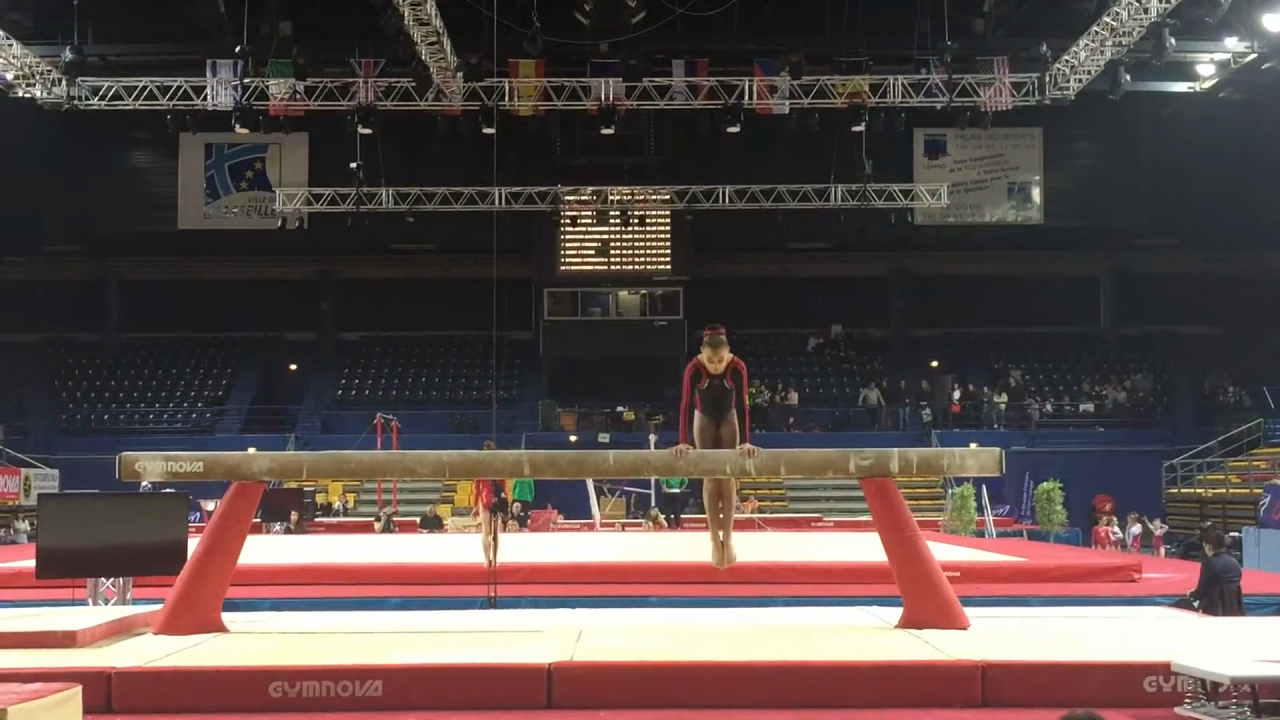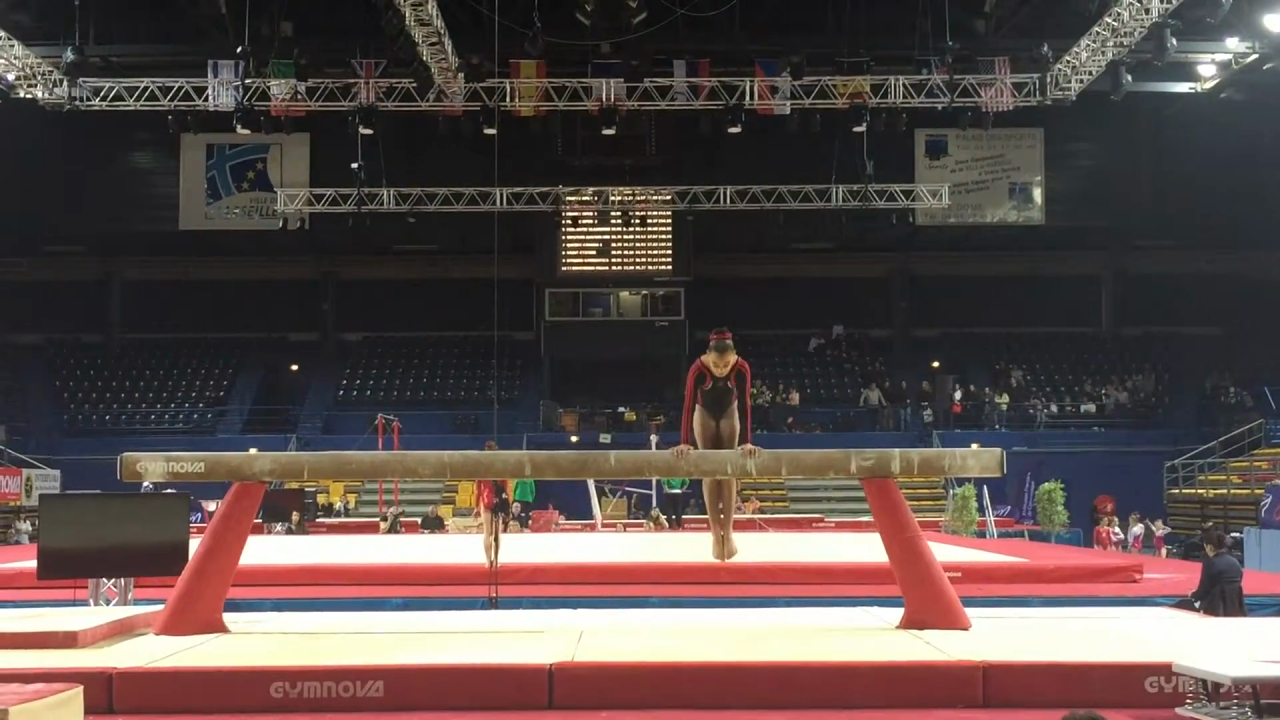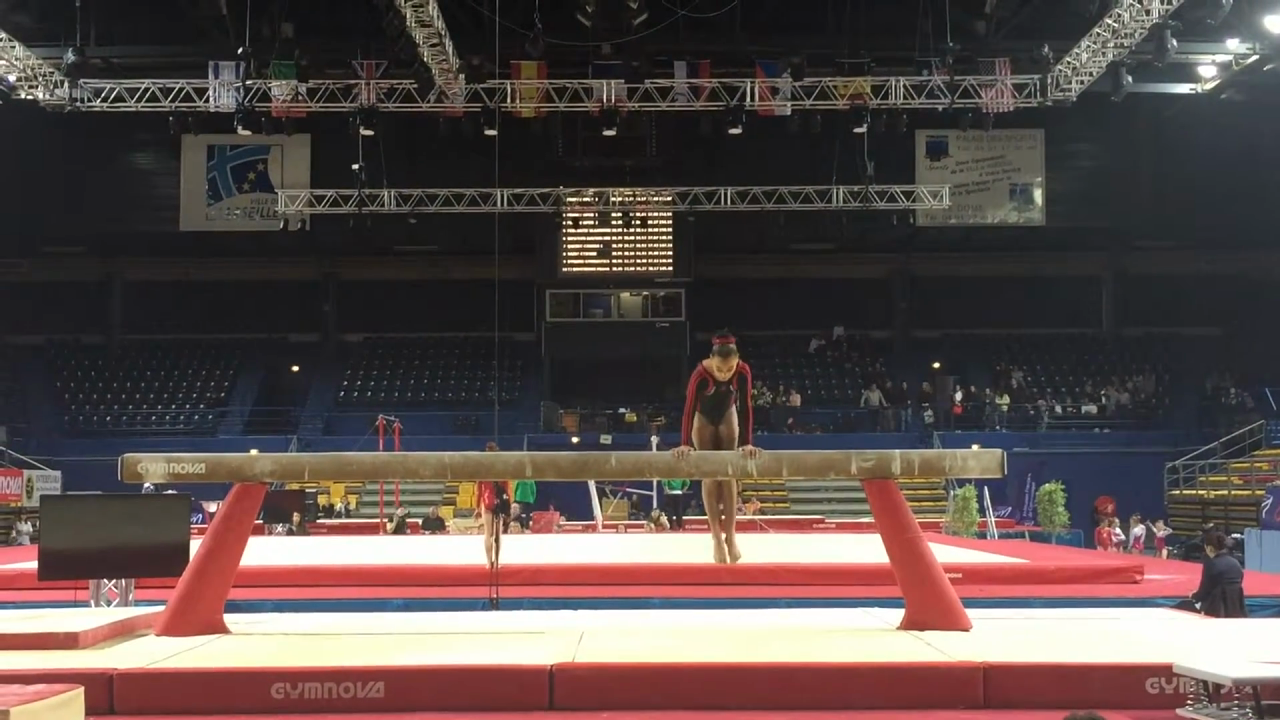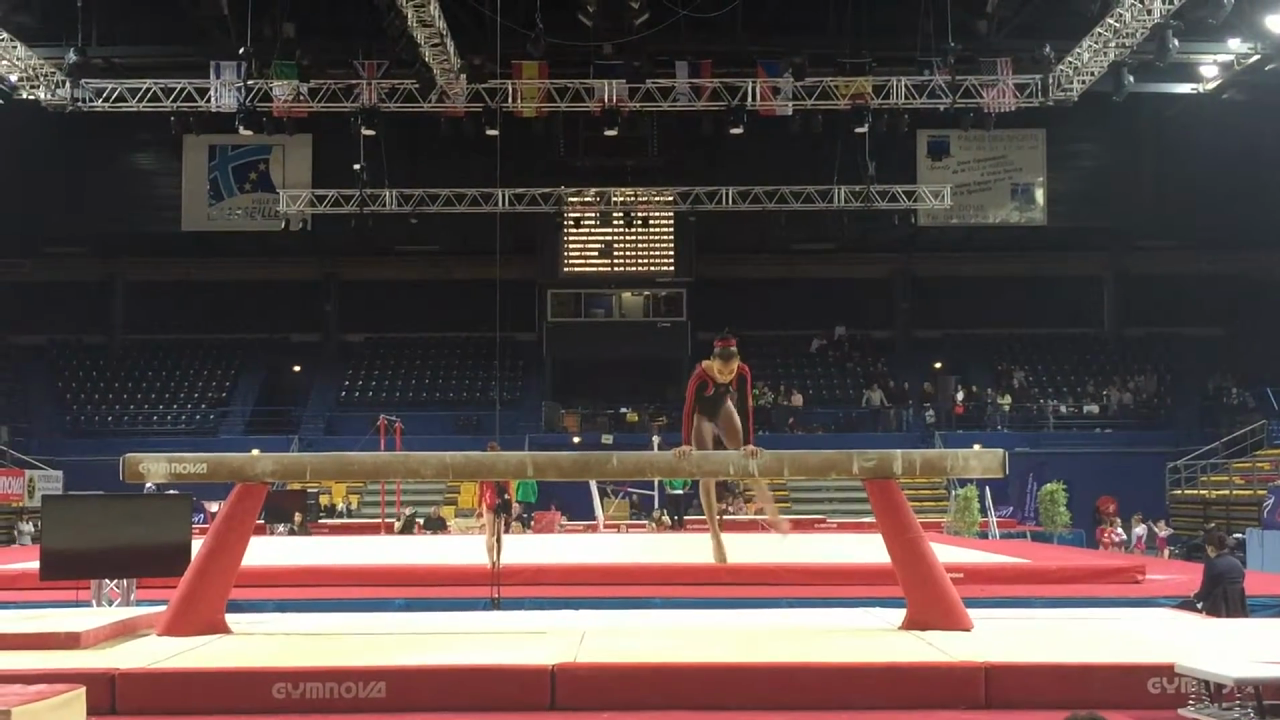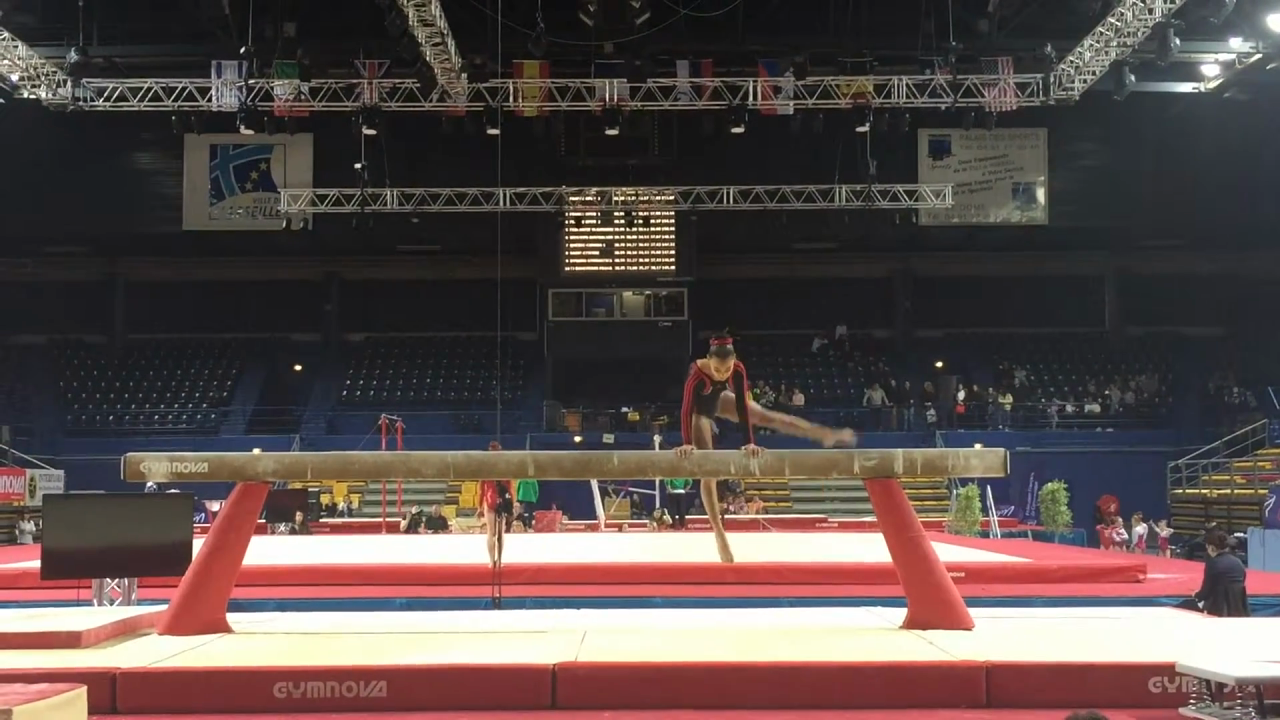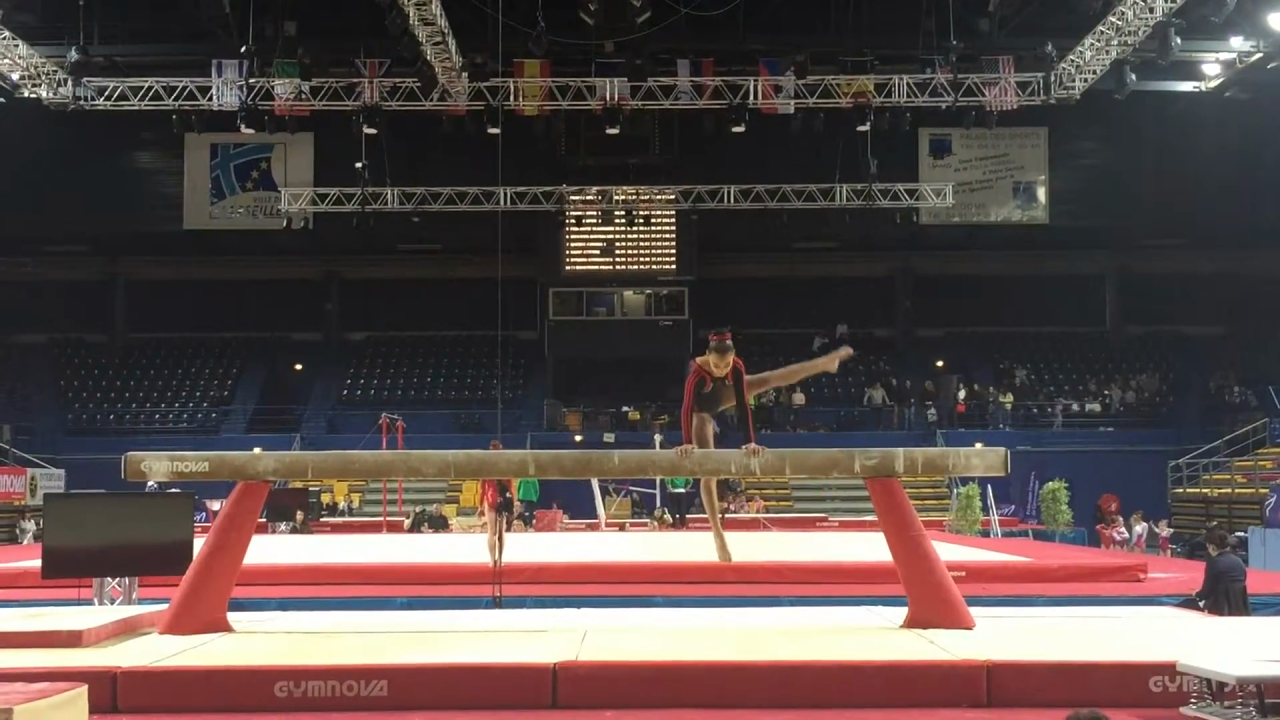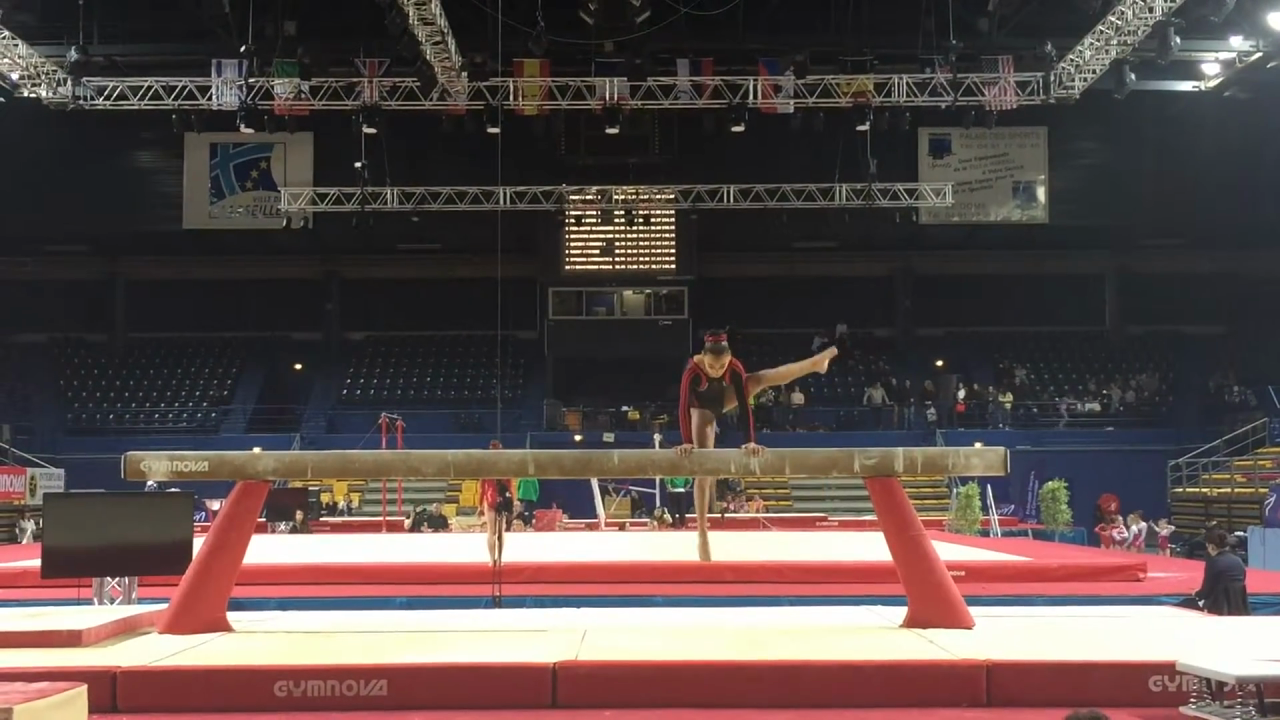
dt=0.2s
person 1, frame 1
left shoulder: (738, 367)
right shoulder: (694, 368)
left elbow: (742, 405)
right elbow: (686, 405)
left wrist: (745, 441)
right wrist: (684, 441)
left hip: (728, 417)
right hip: (704, 417)
left knee: (728, 474)
right knee: (710, 475)
left ankle: (728, 538)
right ankle: (715, 539)
person 1, frame 2
left shoulder: (742, 368)
right shoulder: (698, 369)
left elbow: (745, 405)
right elbow: (688, 405)
left wrist: (746, 442)
right wrist: (685, 443)
left hip: (729, 411)
right hip: (704, 412)
left ankle: (728, 531)
right ankle: (716, 533)
person 1, frame 3
left shoulder: (743, 372)
right shoulder: (700, 374)
left elbow: (745, 408)
right elbow: (689, 409)
left wrist: (747, 443)
right wrist: (686, 443)
left hip: (727, 413)
right hip: (703, 415)
left ankle: (730, 535)
right ankle: (717, 536)
person 1, frame 4
left shoulder: (743, 372)
right shoulder: (699, 376)
left elbow: (746, 408)
right elbow: (689, 410)
left wrist: (749, 443)
right wrist: (687, 444)
left hip: (723, 407)
right hip: (702, 413)
left knee: (748, 457)
left ankle: (771, 511)
right ankle: (715, 536)
person 1, frame 5
left shoulder: (738, 370)
right shoulder: (696, 375)
left elbow: (741, 406)
right elbow: (687, 411)
left wrist: (749, 442)
right wrist: (688, 443)
left hip: (719, 400)
right hip: (700, 411)
left knee: (767, 417)
left ankle: (826, 435)
right ankle: (719, 535)
person 1, frame 6
left shoulder: (736, 367)
right shoulder: (696, 372)
left elbow: (742, 405)
right elbow: (686, 409)
left wrist: (750, 441)
right wrist: (687, 443)
left hip: (720, 396)
right hip: (701, 411)
left knee: (770, 380)
left ankle: (826, 363)
right ankle: (718, 534)
person 1, frame 7
left shoulder: (735, 367)
right shoulder: (692, 371)
left elbow: (744, 404)
right elbow: (684, 407)
left wrist: (749, 441)
right wrist: (687, 442)
left hip: (724, 396)
right hip: (702, 409)
left knee: (762, 379)
left ankle: (814, 363)
right ankle: (702, 534)
